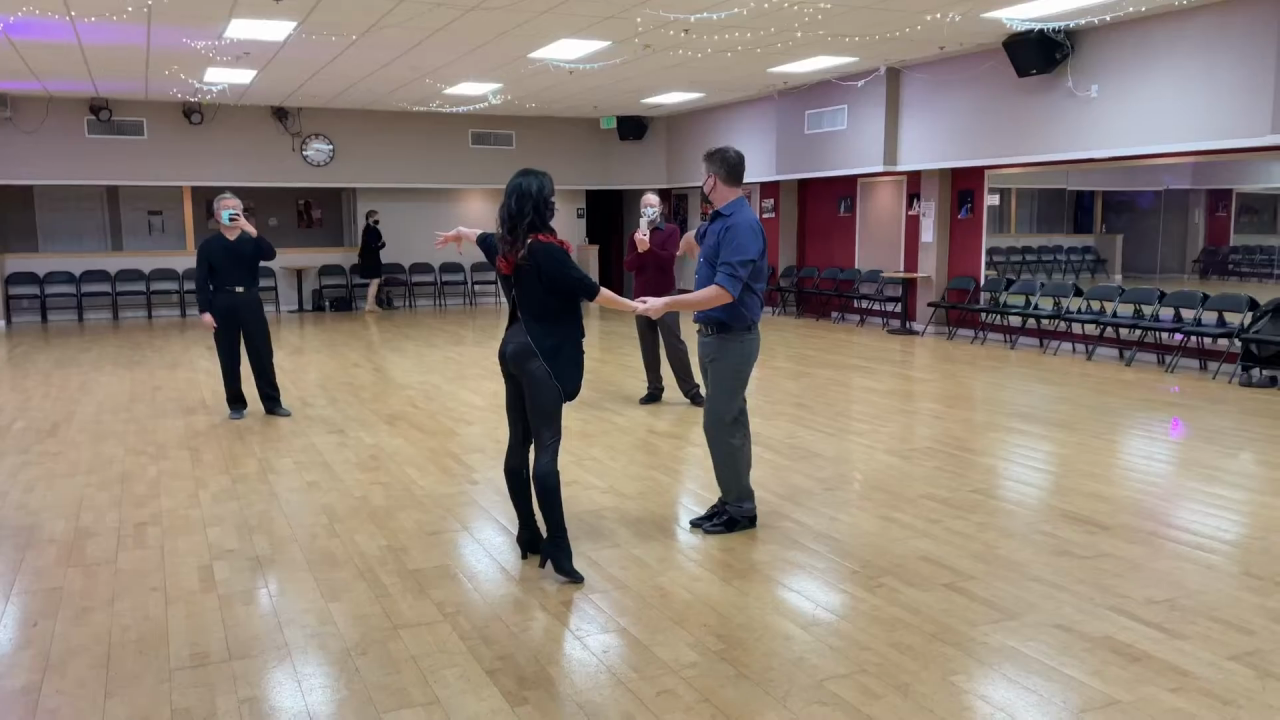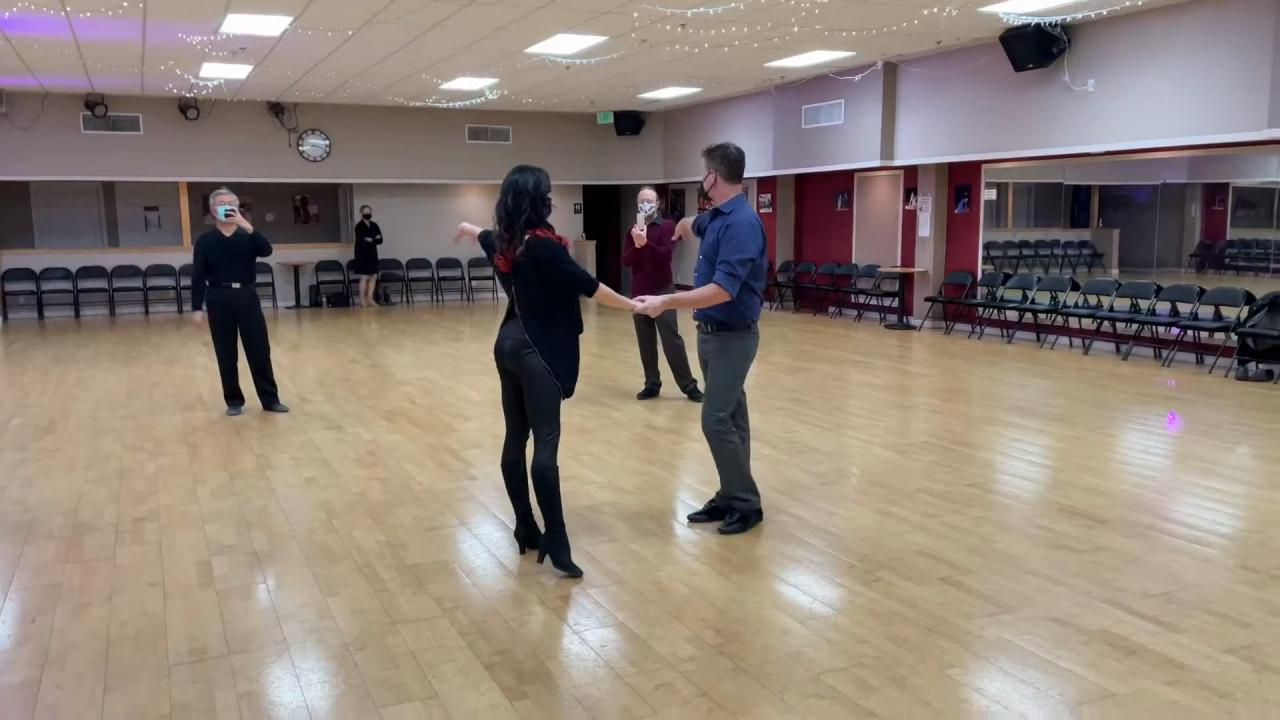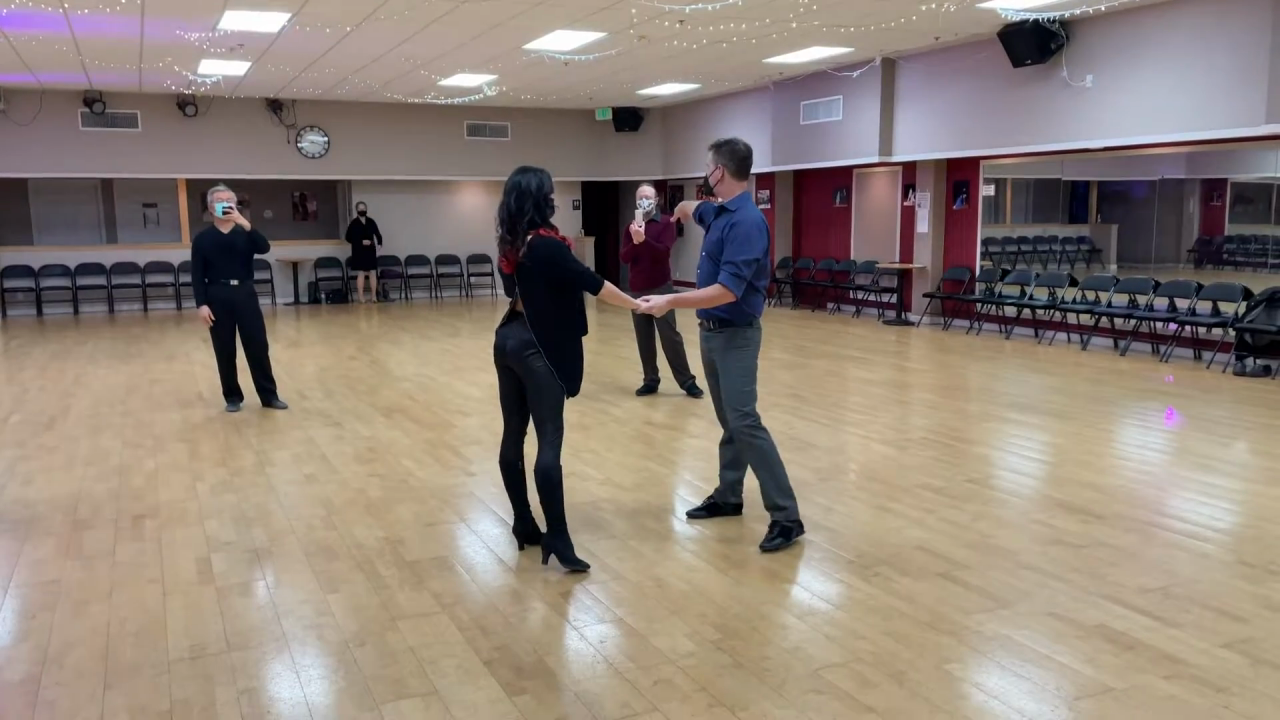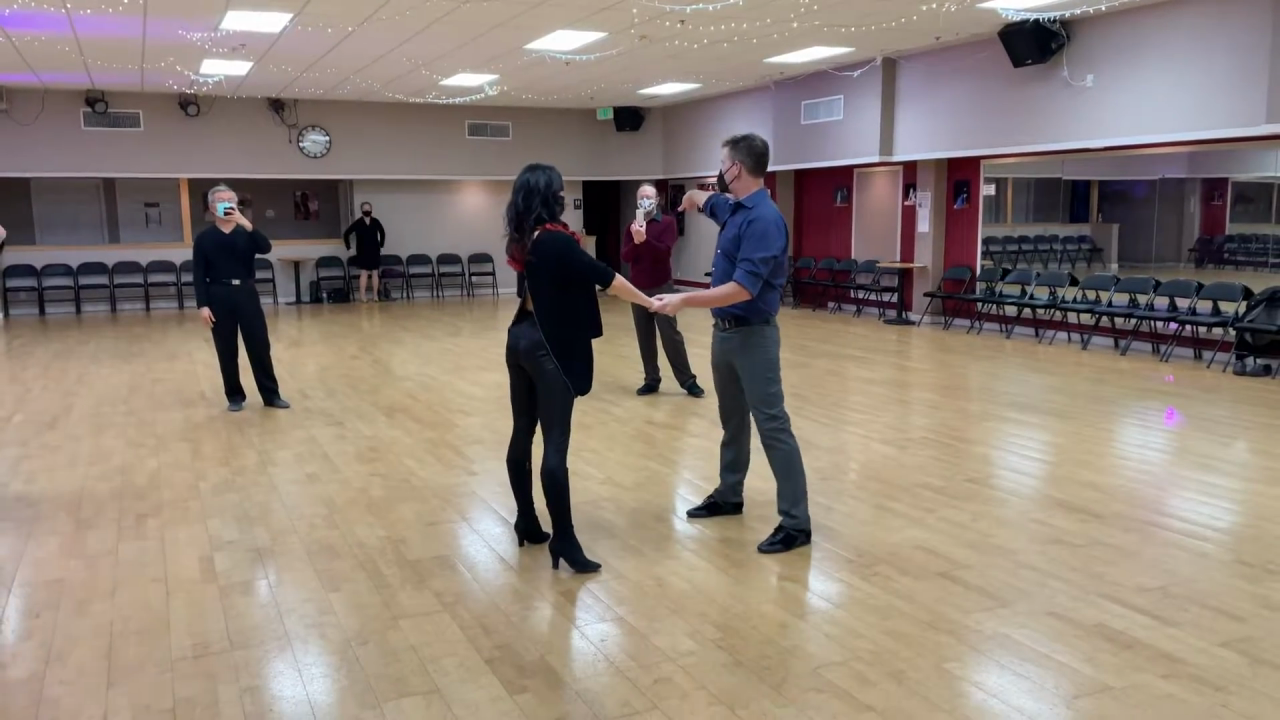
dt=0.3s
person 1, frame 1
left shoulder: (508, 244)
right shoulder: (545, 248)
left elbow: (482, 237)
right elbow: (587, 289)
left wrist: (457, 234)
right wrist: (635, 306)
left hip: (514, 347)
right hip: (540, 353)
left knee: (519, 442)
right knee: (547, 446)
left ankle: (528, 533)
right ankle: (556, 544)
person 1, frame 2
left shoulder: (506, 241)
right shoulder: (542, 244)
left elbow: (486, 239)
right elbow: (586, 285)
left wrist: (469, 229)
right wrist: (633, 305)
left hip: (509, 342)
right hip: (536, 349)
left knee: (516, 437)
right knee: (546, 442)
left ankle: (526, 528)
right ankle: (556, 540)
person 1, frame 3
left shoulder: (511, 243)
right shoulder: (546, 244)
right elbow: (591, 283)
right wrist: (638, 305)
left hip: (508, 341)
right hip: (538, 349)
left knee: (513, 434)
right knee: (550, 442)
left ankle: (524, 524)
right ankle: (557, 538)
person 1, frame 4
left shoulder: (526, 239)
right shoulder: (554, 239)
right elbow: (602, 276)
left wrist: (624, 289)
right wrist: (650, 301)
left hip: (521, 341)
right hip: (550, 349)
left knee: (522, 435)
right knee: (555, 445)
left ankle: (527, 524)
right ankle: (563, 540)
person 2, frame 1
left shoulder: (741, 225)
right shoulder: (719, 221)
left elbow: (725, 291)
left wrist: (668, 304)
right wrist: (688, 243)
left hip: (733, 339)
right hip: (714, 336)
left knee: (721, 424)
right knee: (727, 422)
left ankle: (742, 509)
right ankle: (731, 502)
person 2, frame 2
left shoulder: (741, 223)
right shoulder: (717, 217)
left elbow: (723, 290)
right elbow: (692, 224)
left wrist: (666, 302)
right wrist: (683, 227)
left hip: (732, 337)
right hip: (712, 334)
left knee: (718, 421)
right knee: (728, 419)
left ankle: (749, 503)
right ankle: (729, 498)
person 2, frame 3
left shoulder: (747, 222)
right shoulder: (720, 212)
left elbow: (728, 290)
right elbow: (693, 208)
left wrist: (671, 301)
right wrist: (684, 208)
left hip: (736, 335)
right hip: (711, 331)
left knee: (744, 422)
right knee: (729, 421)
left ankle: (786, 516)
right ankle: (728, 495)
person 2, frame 4
left shoulder: (763, 219)
right shoulder: (733, 209)
left elbow: (744, 288)
right elbow: (705, 199)
left wrist: (684, 300)
right wrist: (691, 198)
left hip: (753, 335)
right hip: (725, 331)
left knee: (772, 426)
right knee: (732, 420)
left ankle: (796, 522)
right ankle: (729, 494)
person 3, frame 1
left shoulder: (251, 241)
right shoulder: (209, 245)
left elbow: (270, 254)
right elbow: (201, 281)
left wrist: (251, 230)
right wrist: (204, 310)
left hip: (250, 301)
right hip: (222, 303)
left knee: (262, 353)
right knee: (229, 357)
left ankle: (272, 402)
right ankle: (236, 404)
person 3, frame 2
left shoulder: (247, 237)
right shoulder: (205, 241)
left elbow: (267, 250)
right elbow: (198, 277)
left wrist: (247, 227)
right wrist: (197, 308)
left hip: (247, 296)
right hip: (219, 299)
left knee: (260, 349)
right knee: (226, 353)
left ankle: (270, 398)
right ankle: (234, 401)
person 3, frame 3
left shoulder: (245, 234)
right shoulder: (203, 239)
left elbow: (264, 248)
right elbow: (197, 275)
left wrist: (245, 224)
right wrist: (201, 304)
left hip: (245, 294)
right hip: (217, 296)
left knee: (258, 346)
right knee: (225, 351)
left ankle: (269, 395)
right ankle: (232, 397)
person 3, frame 4
left shoulder: (246, 233)
right shoulder: (204, 238)
left elbow: (266, 248)
right elbow: (199, 275)
left wrist: (247, 224)
right wrist: (203, 304)
left hip: (246, 293)
right hip: (219, 296)
left knee: (260, 346)
right knee: (226, 350)
left ankle: (271, 394)
right ankle: (235, 396)
person 4, frame 1
left shoulder: (671, 231)
right shoulder: (636, 236)
left elbow: (669, 260)
right elbow: (628, 266)
left wrist: (648, 248)
right wrist: (639, 250)
left hip: (665, 296)
right hip: (642, 297)
left knee: (674, 343)
right knee: (648, 346)
left ankle: (691, 390)
right ankle: (654, 389)
person 4, frame 2
left shoulder: (668, 227)
right shoulder: (633, 231)
left elbow: (666, 256)
right elbow: (626, 261)
left wrist: (645, 243)
right wrist: (636, 245)
left hip: (662, 292)
right hip: (639, 293)
left knee: (672, 339)
right knee: (645, 341)
left ankle: (689, 385)
right ankle: (652, 384)
person 4, frame 3
left shoulder: (667, 223)
right shoulder: (632, 227)
left elbow: (664, 252)
right elbow: (624, 257)
left wrist: (643, 239)
right wrist: (635, 241)
left hip: (661, 288)
right hip: (637, 289)
left knee: (670, 335)
right knee: (644, 338)
left ankle: (687, 381)
right ankle: (650, 380)
person 4, frame 4
left shoulder: (667, 223)
right shoulder: (632, 227)
left elbow: (665, 252)
right elbow: (625, 257)
left wrist: (644, 239)
right wrist: (635, 241)
left hip: (661, 288)
right hip: (637, 288)
left knee: (670, 334)
right knee: (644, 337)
left ankle: (688, 381)
right ankle: (651, 380)
